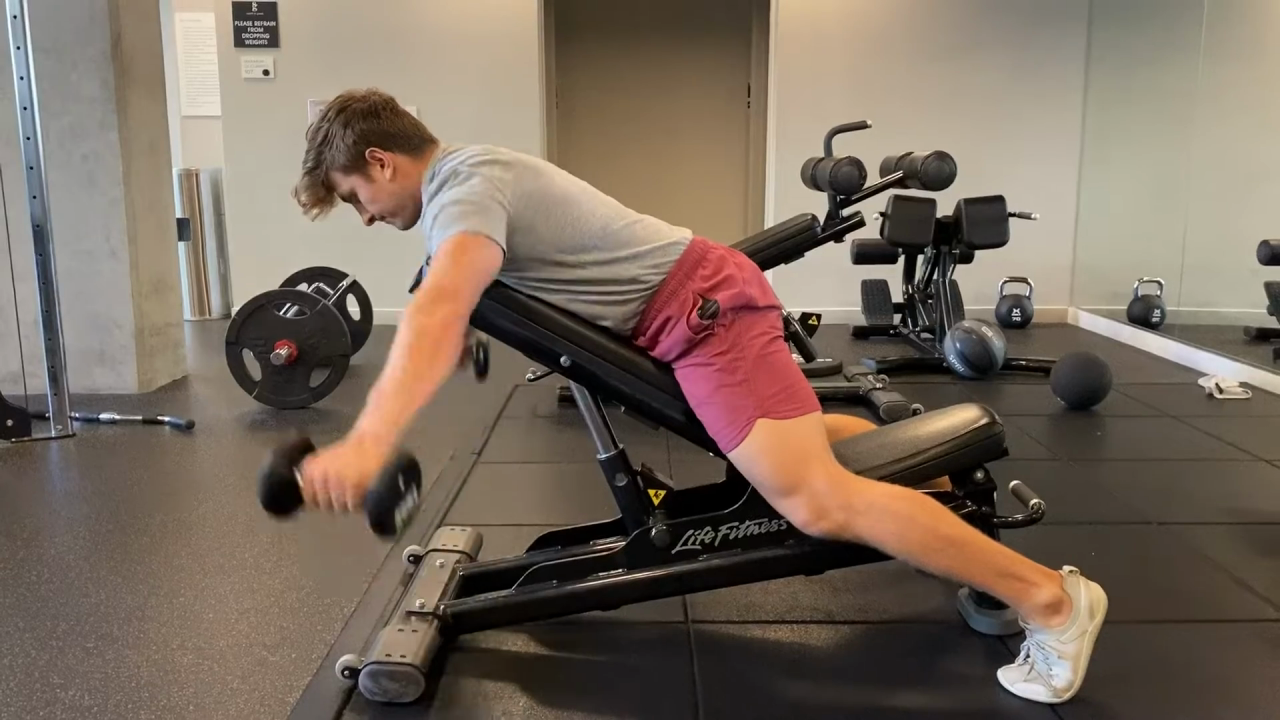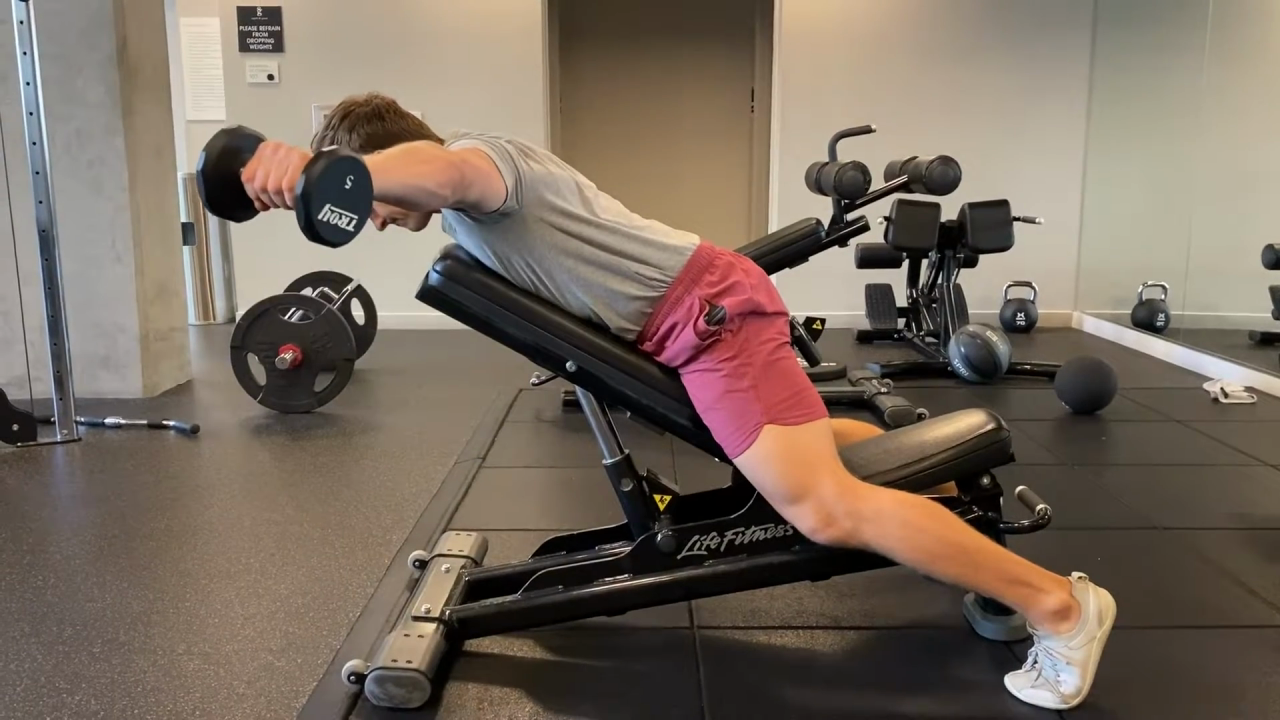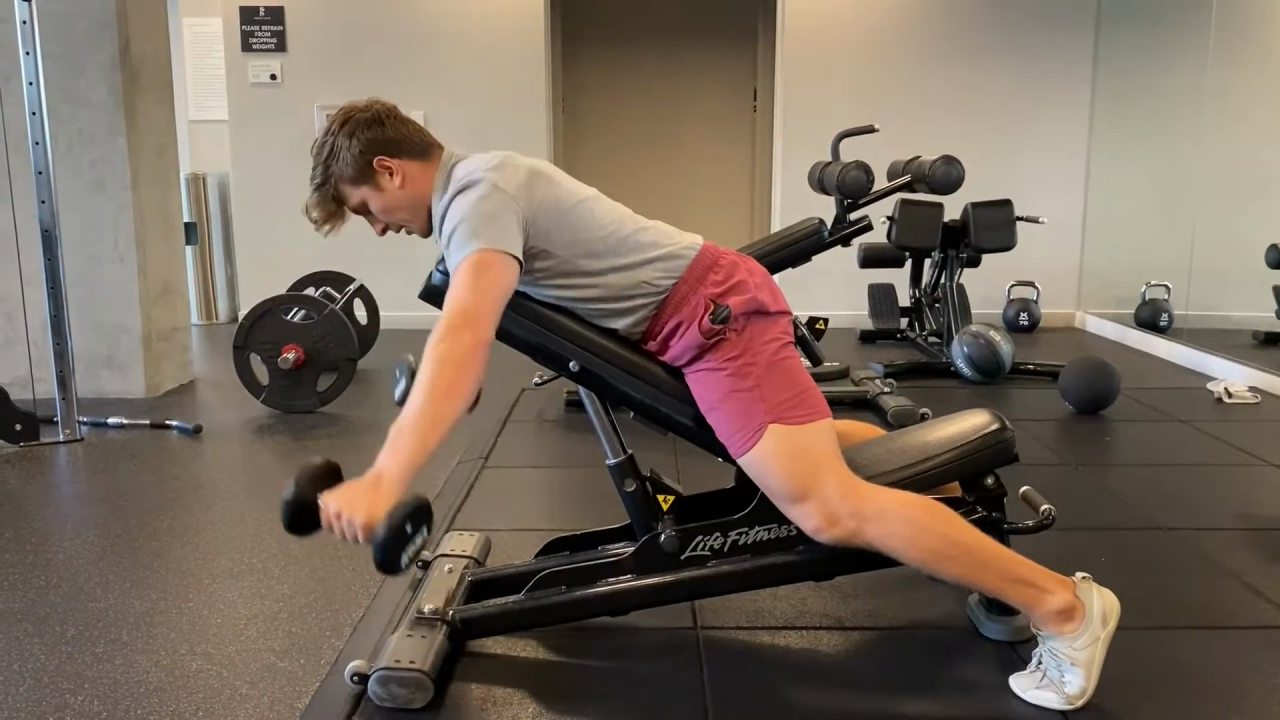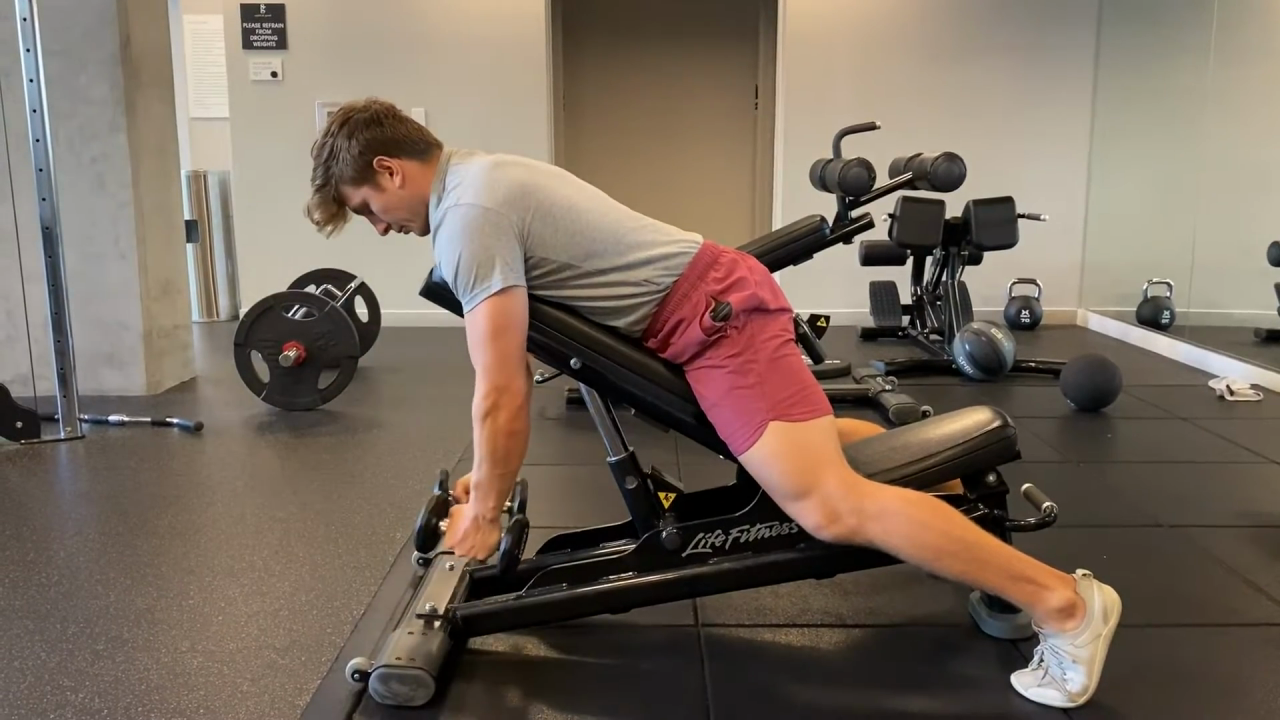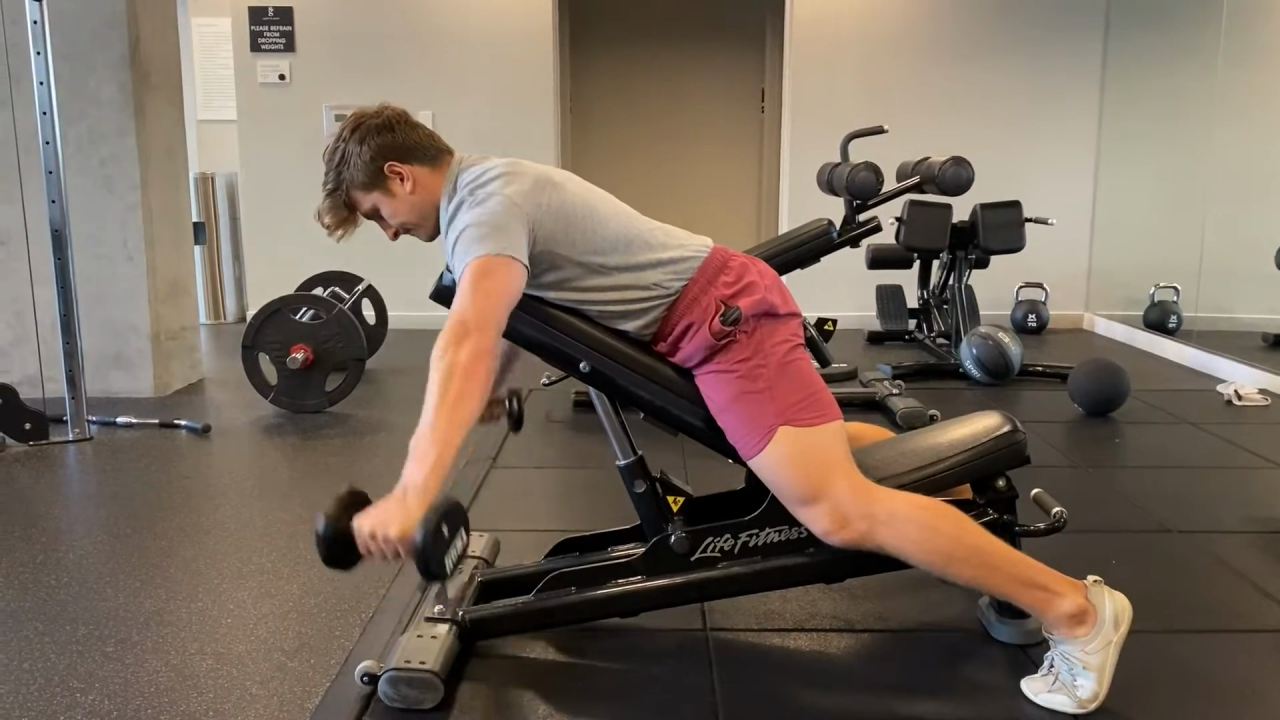
dt=1s
person 1, frame 1
left shoulder: (460, 184)
right shoulder: (470, 177)
left elbow: (438, 313)
right elbow: (457, 302)
left wrist: (366, 446)
left hip: (702, 309)
right hip: (695, 297)
left knee: (817, 504)
right knee: (797, 437)
left ankle: (1050, 598)
person 1, frame 2
left shoulder: (475, 157)
right shoulder: (477, 172)
left elbow: (435, 168)
left hip: (706, 311)
right hip: (696, 308)
left knee: (823, 508)
right knee: (806, 441)
left ankle: (1058, 603)
person 1, frame 3
left shoulder: (476, 198)
right shoulder: (477, 179)
left elbow: (462, 341)
right elbow: (477, 323)
left wrist: (381, 483)
right wrist: (435, 395)
left hip: (712, 313)
right hip: (707, 303)
left knee: (829, 510)
right knee: (806, 440)
left ankle: (1063, 606)
person 1, frame 4
left shoulder: (468, 219)
right shoulder: (481, 179)
left elbow: (502, 392)
right elbow: (515, 363)
left wrist: (486, 512)
right wrist: (489, 474)
left hip: (713, 313)
right hip: (710, 295)
left knee: (830, 508)
right knee: (809, 437)
left ankle: (1064, 602)
person 1, frame 5
left shoulder: (483, 205)
right shoulder: (489, 184)
left elbow: (467, 340)
right elbow: (498, 329)
left wrist: (410, 496)
right wrist: (492, 388)
left hip: (723, 316)
right hip: (718, 302)
left knee: (840, 513)
right knee: (815, 442)
left ankle: (1075, 609)
